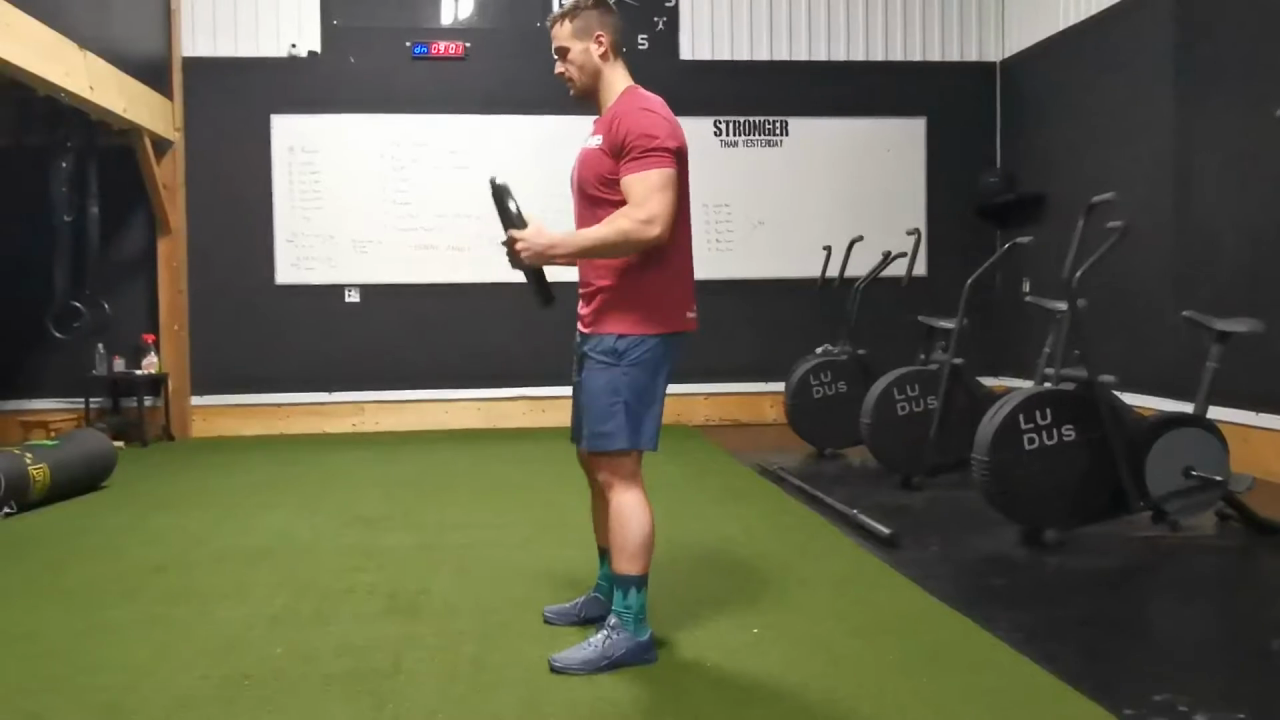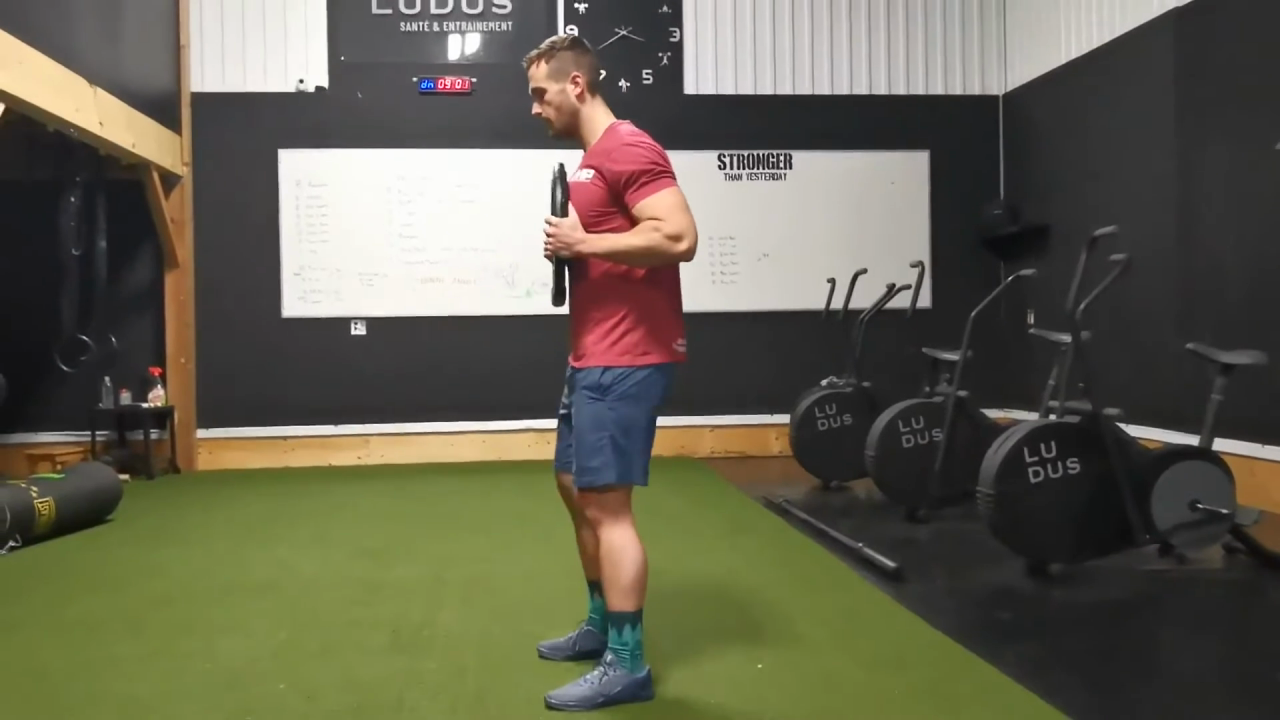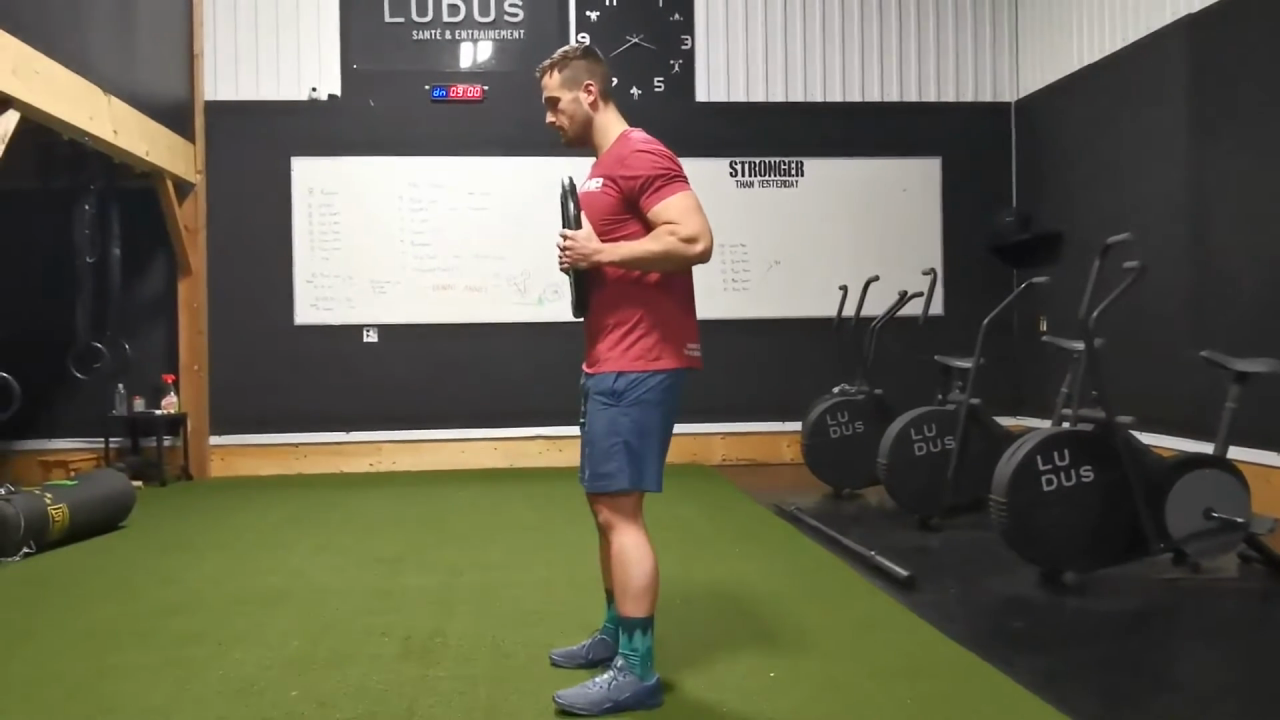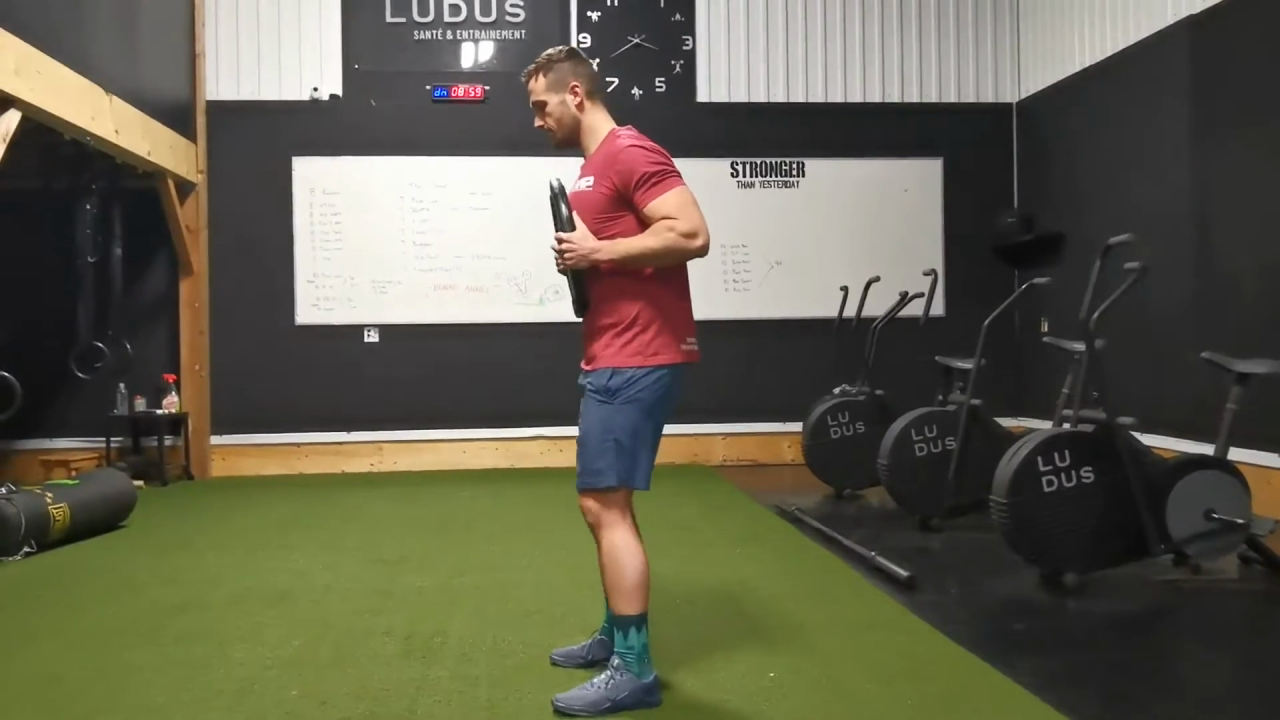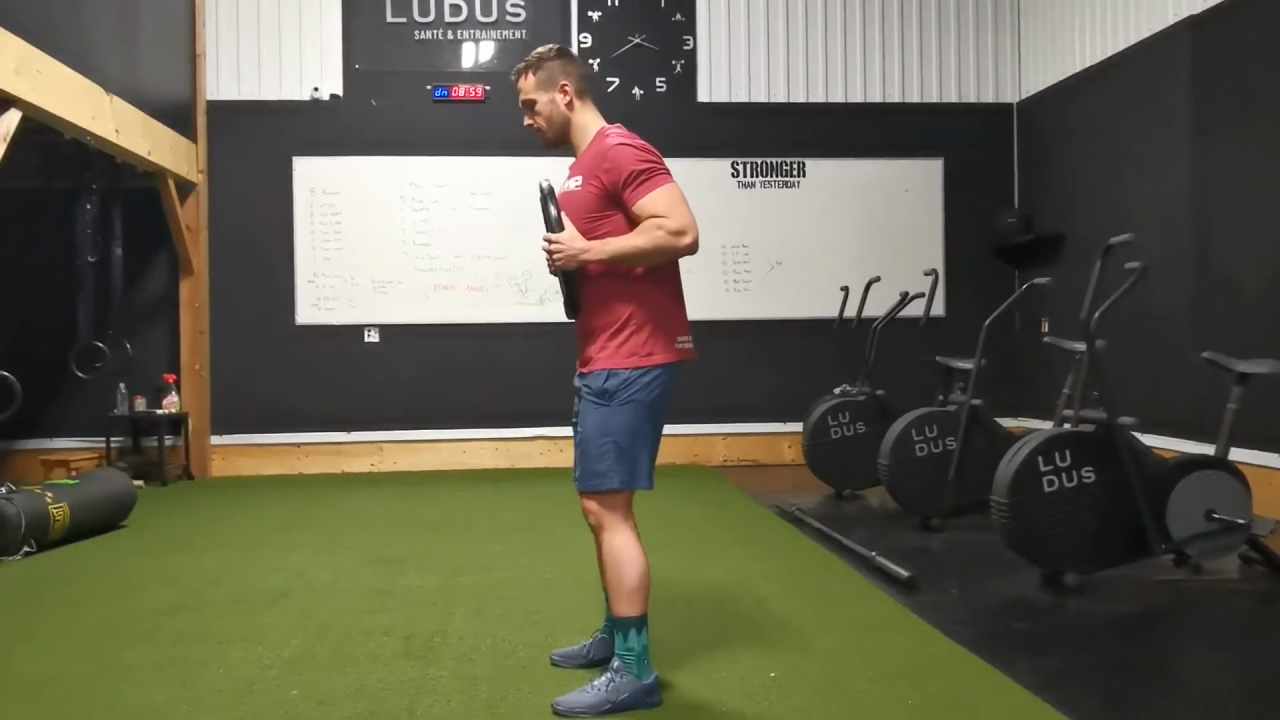
dt=0.7s
person 1, frame 1
left shoulder: (641, 118)
right shoulder: (608, 123)
left elbow: (649, 224)
left wrist: (556, 244)
right wrist: (558, 248)
left hip: (636, 327)
right hip: (605, 322)
left knee: (618, 470)
right knee: (597, 461)
left ankle: (630, 627)
right ankle: (610, 590)
person 1, frame 2
left shoulder: (628, 150)
right shoulder: (593, 160)
left elbow: (677, 238)
left wrist: (585, 242)
right wrist: (569, 246)
left hip: (625, 357)
right hip: (595, 356)
left knee: (607, 505)
right knee: (577, 489)
left ankle: (627, 664)
right ankle: (601, 624)
person 1, frame 3
left shoulder: (640, 157)
right shoulder: (604, 168)
left elbow: (694, 241)
left wrist: (602, 254)
right wrist: (584, 260)
left hip: (640, 363)
right hip: (612, 361)
left knee: (620, 511)
right knee: (607, 505)
right ankle: (615, 635)
person 1, frame 4
left shoulder: (630, 154)
right shoulder: (594, 167)
left elbow: (691, 234)
left wrist: (598, 251)
right wrist: (579, 256)
left hip: (638, 358)
right hip: (611, 357)
left knee: (604, 504)
right knee: (602, 501)
right ankle: (614, 635)
person 1, frame 5
left shoulder: (621, 152)
right shoulder: (583, 165)
left elbow: (681, 232)
left wrist: (587, 251)
right wrist: (571, 256)
left hip: (631, 359)
right hip: (605, 357)
left knee: (606, 508)
right knee: (604, 504)
right ankle: (615, 636)
